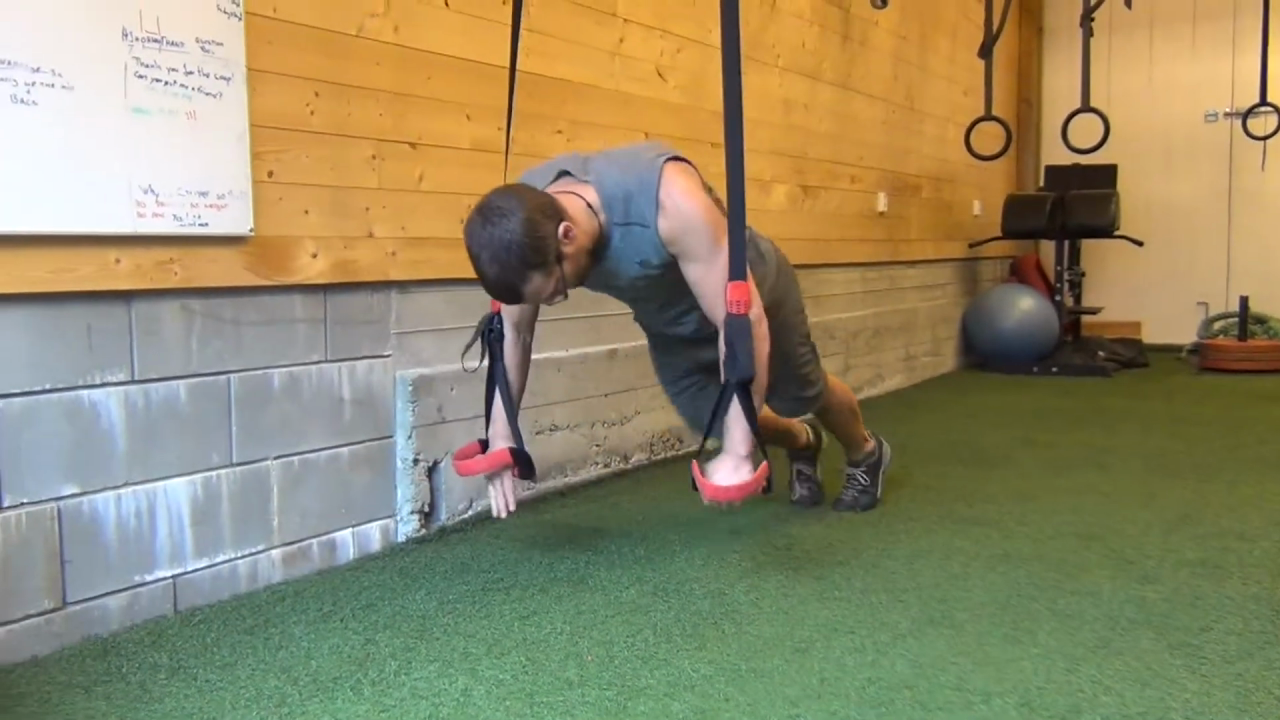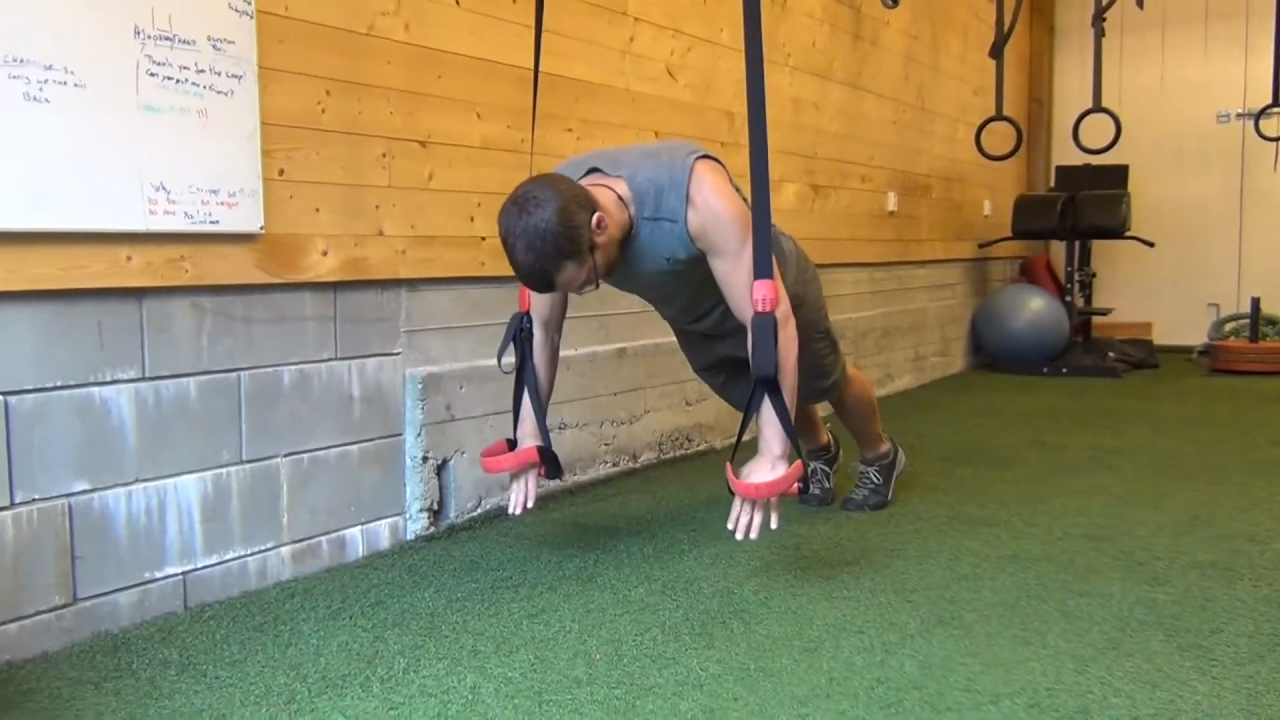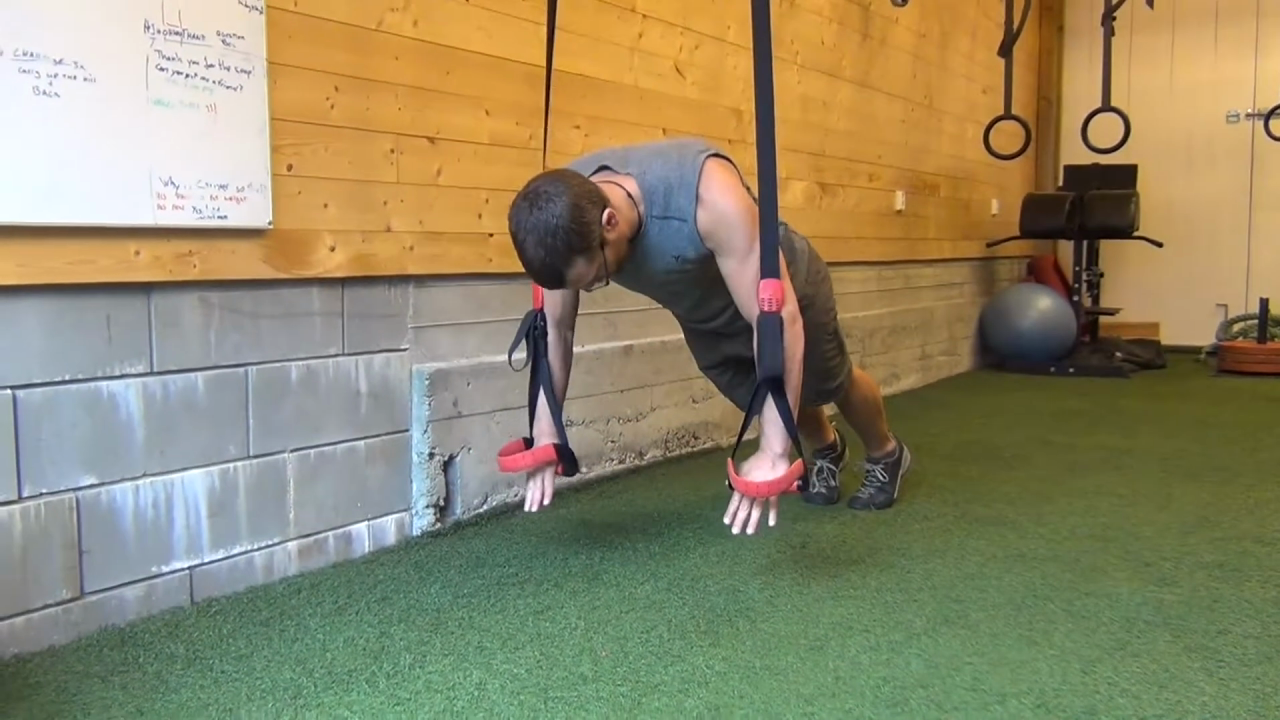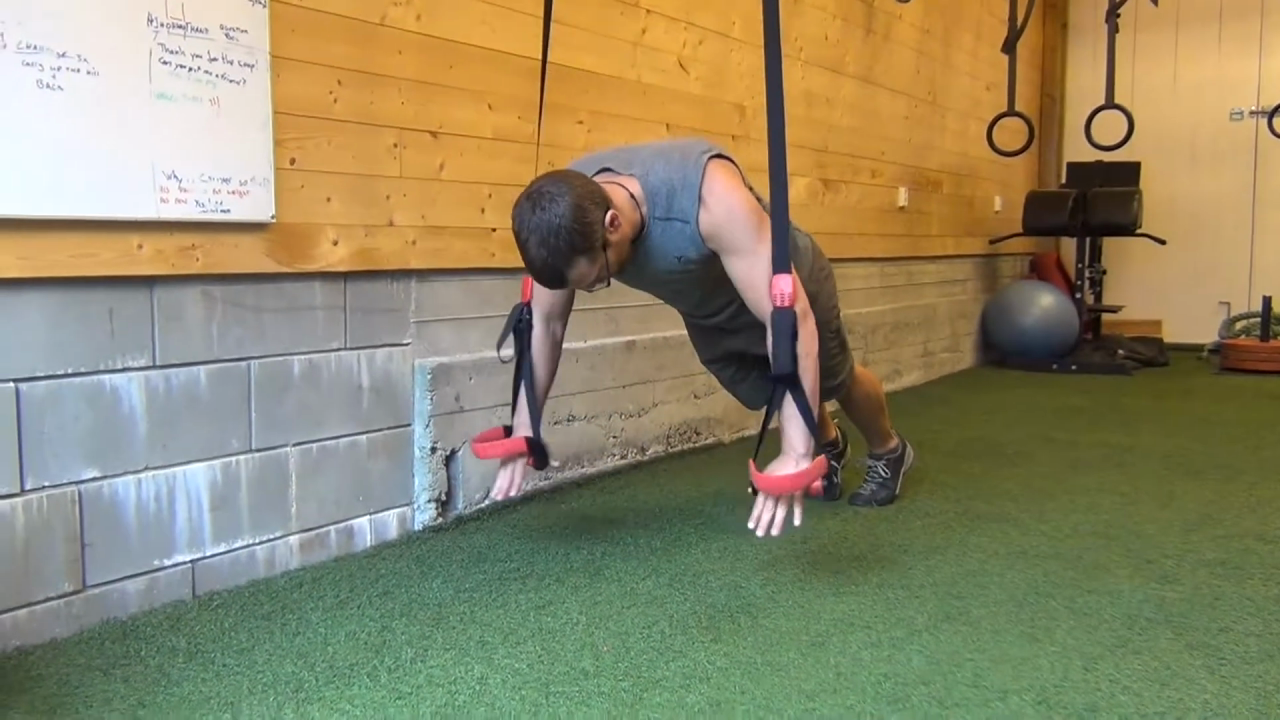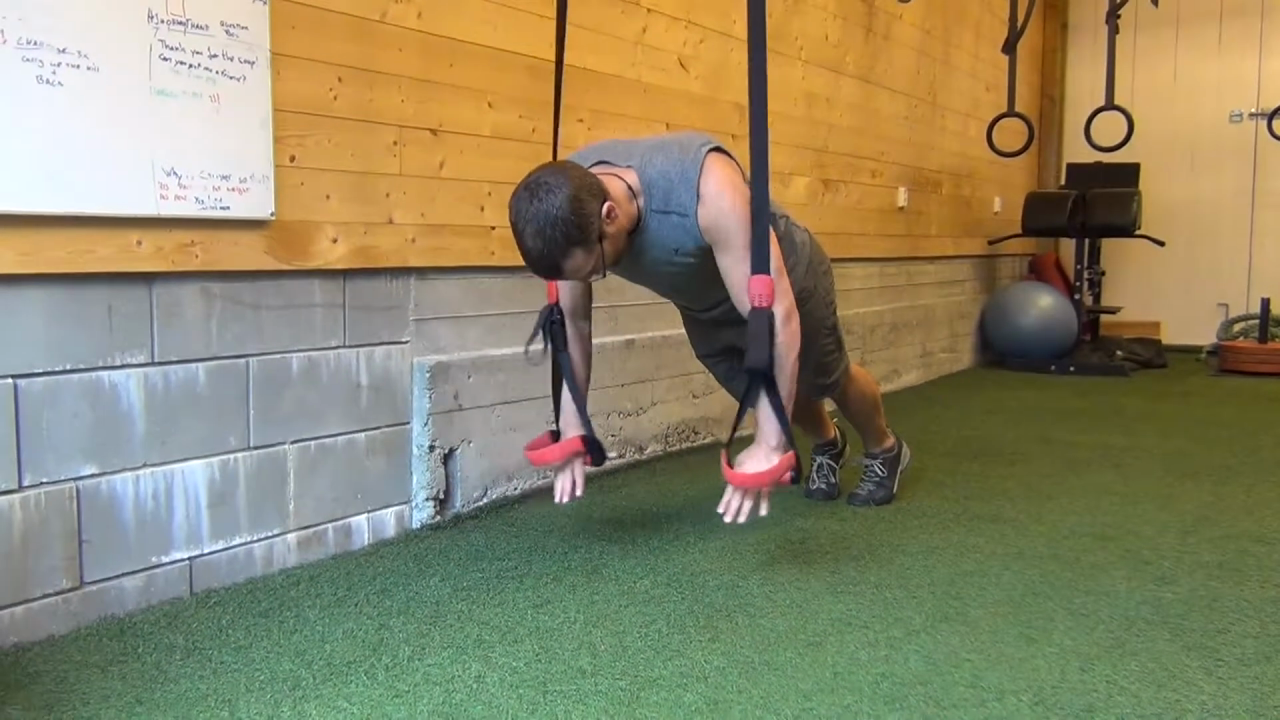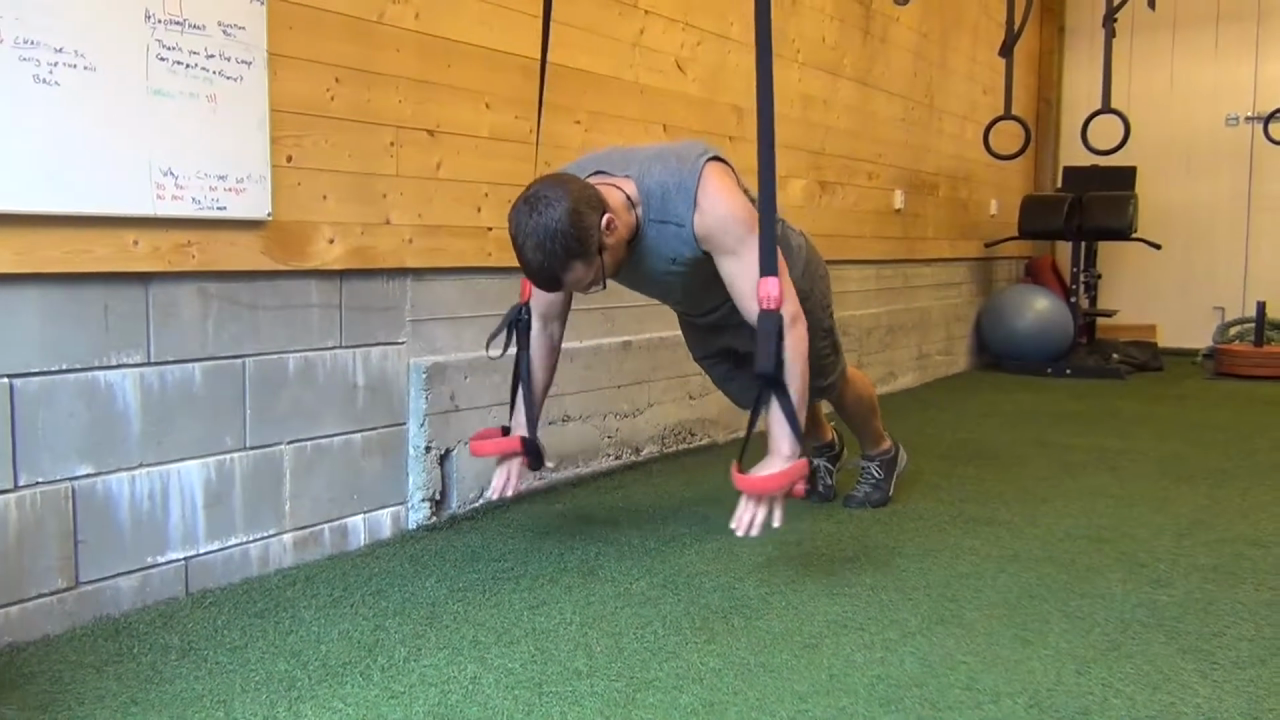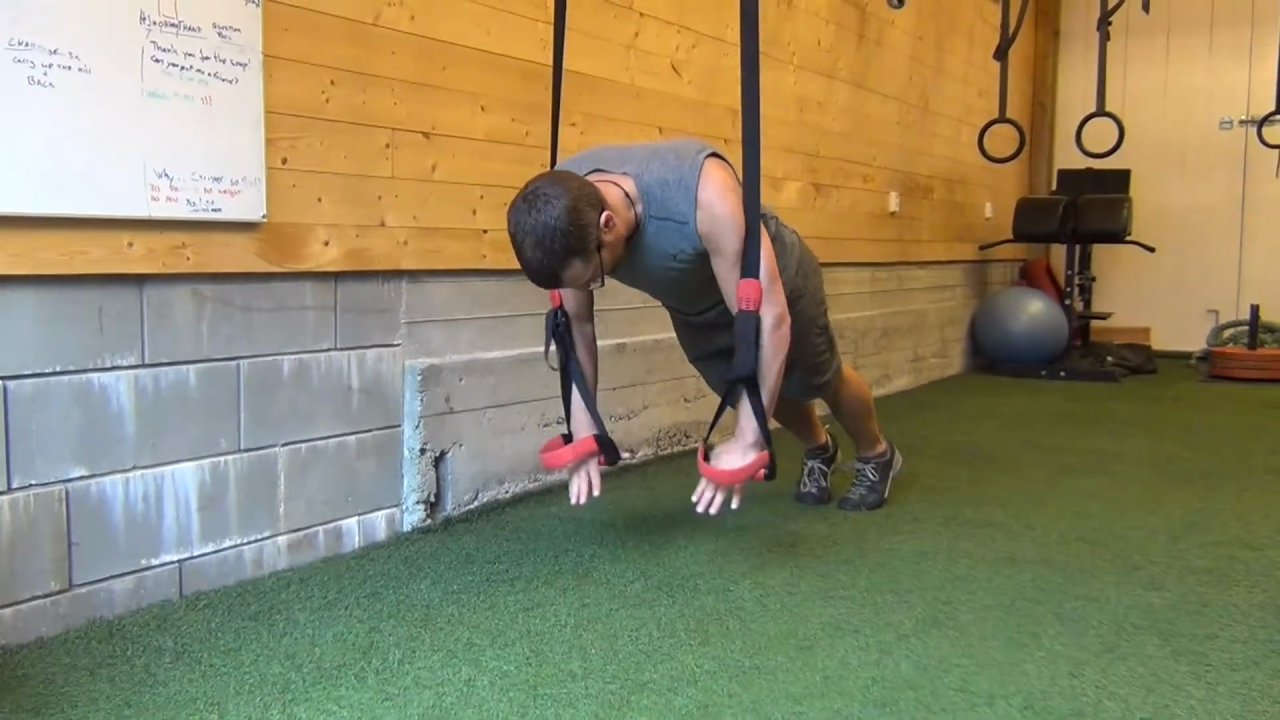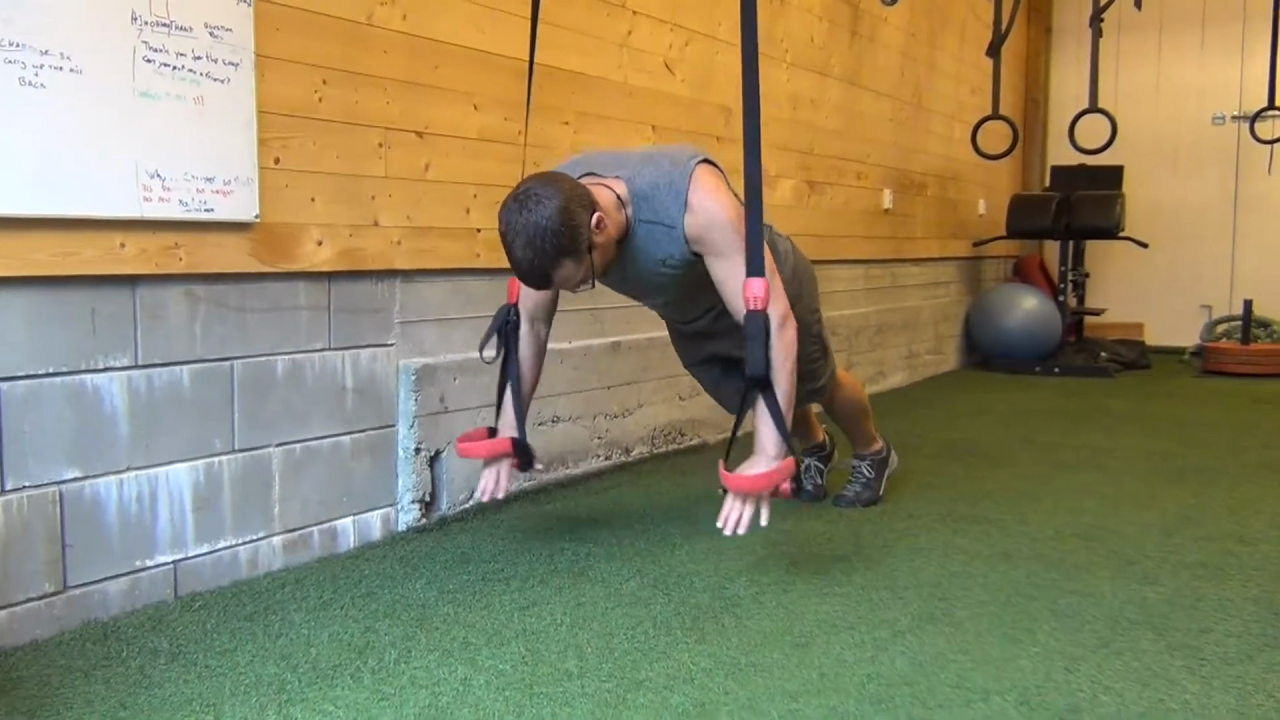
dt=0.3s
person 1, frame 1
left shoulder: (668, 200)
right shoulder: (526, 220)
left elbow: (744, 322)
right elbow: (514, 331)
left wrist: (739, 452)
right wrist: (501, 435)
left hip: (752, 299)
left knee: (806, 395)
right knee: (721, 428)
left ankle: (865, 454)
right ankle: (801, 442)
person 1, frame 2
left shoulder: (696, 194)
right shoulder: (555, 216)
left elbow: (771, 320)
right elbow: (542, 330)
left wrist: (772, 453)
right wrist: (528, 435)
left hip: (773, 291)
left knee: (827, 381)
right knee: (758, 398)
left ankle: (880, 457)
right ankle: (820, 452)
person 1, frame 3
left shoulder: (707, 193)
right shoulder: (564, 212)
left elbow: (779, 320)
right elbow: (555, 328)
left wrist: (774, 452)
right wrist: (544, 434)
left hip: (784, 288)
left knee: (831, 383)
right knee: (775, 396)
left ankle: (885, 456)
right ankle: (827, 451)
person 1, frame 4
left shoulder: (709, 194)
right shoulder: (567, 211)
left elbow: (791, 319)
right elbow: (545, 323)
left wrist: (796, 453)
right wrist: (522, 429)
left hip: (789, 288)
left knee: (836, 380)
right knee: (770, 395)
left ankle: (888, 452)
right ankle: (831, 447)
person 1, frame 5
left shoulder: (707, 189)
right shoulder: (567, 206)
left elbow: (777, 316)
right elbow: (571, 319)
left wrist: (769, 446)
right wrist: (572, 429)
left hip: (787, 279)
left knee: (827, 378)
right knee: (783, 385)
left ankle: (885, 452)
right ankle: (827, 447)
person 1, frame 6
left shoulder: (703, 196)
right shoulder: (559, 209)
left elbow: (783, 321)
right elbow: (544, 323)
left wrist: (782, 455)
right wrist: (520, 434)
left hip: (780, 281)
left knee: (826, 381)
right knee: (761, 395)
left ankle: (881, 454)
right ankle: (825, 448)
person 1, frame 7
left shoulder: (705, 195)
right shoulder: (562, 207)
left elbow: (770, 318)
right elbow: (577, 323)
left wrist: (747, 441)
right wrist: (583, 431)
left hip: (775, 281)
left knee: (819, 381)
right knee: (771, 386)
left ankle: (876, 456)
right ankle: (819, 451)
person 1, frame 8
left shoulder: (694, 198)
right shoulder: (552, 216)
left elbow: (775, 324)
right elbow: (530, 324)
left wrist: (769, 454)
right wrist: (506, 432)
left hip: (769, 291)
left knee: (817, 384)
right knee: (757, 398)
left ankle: (872, 454)
right ankle: (816, 450)
